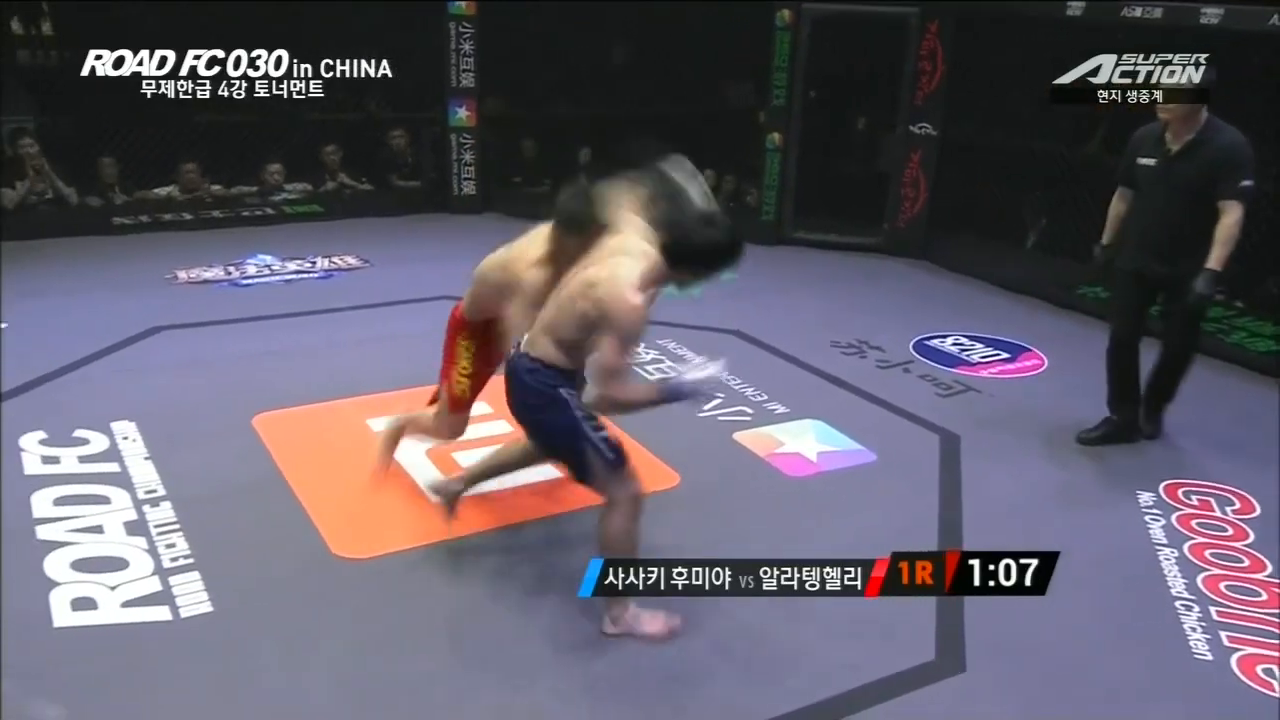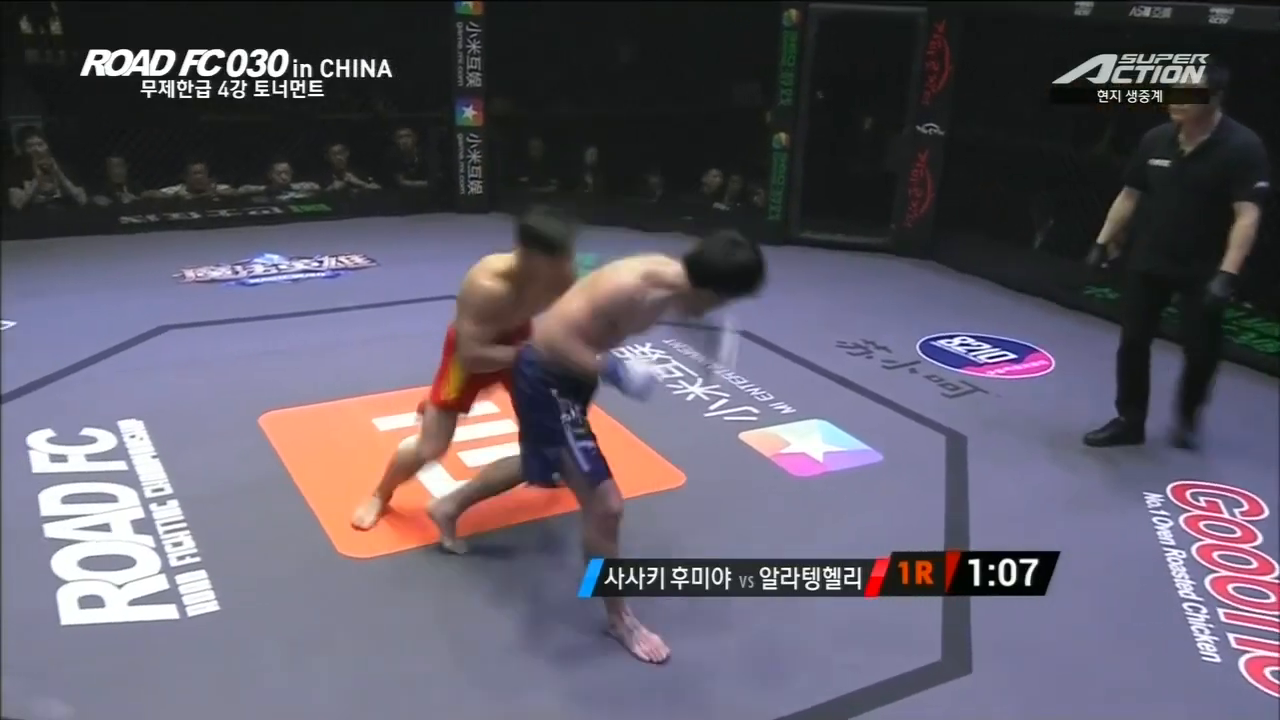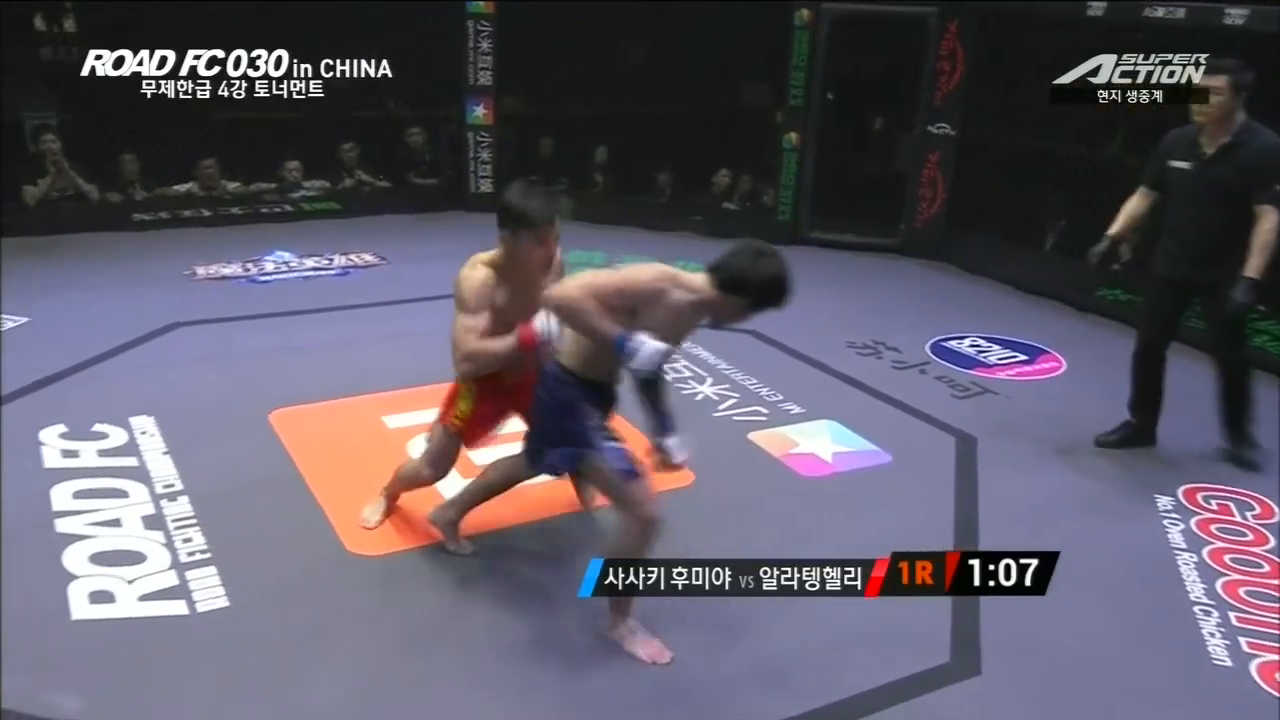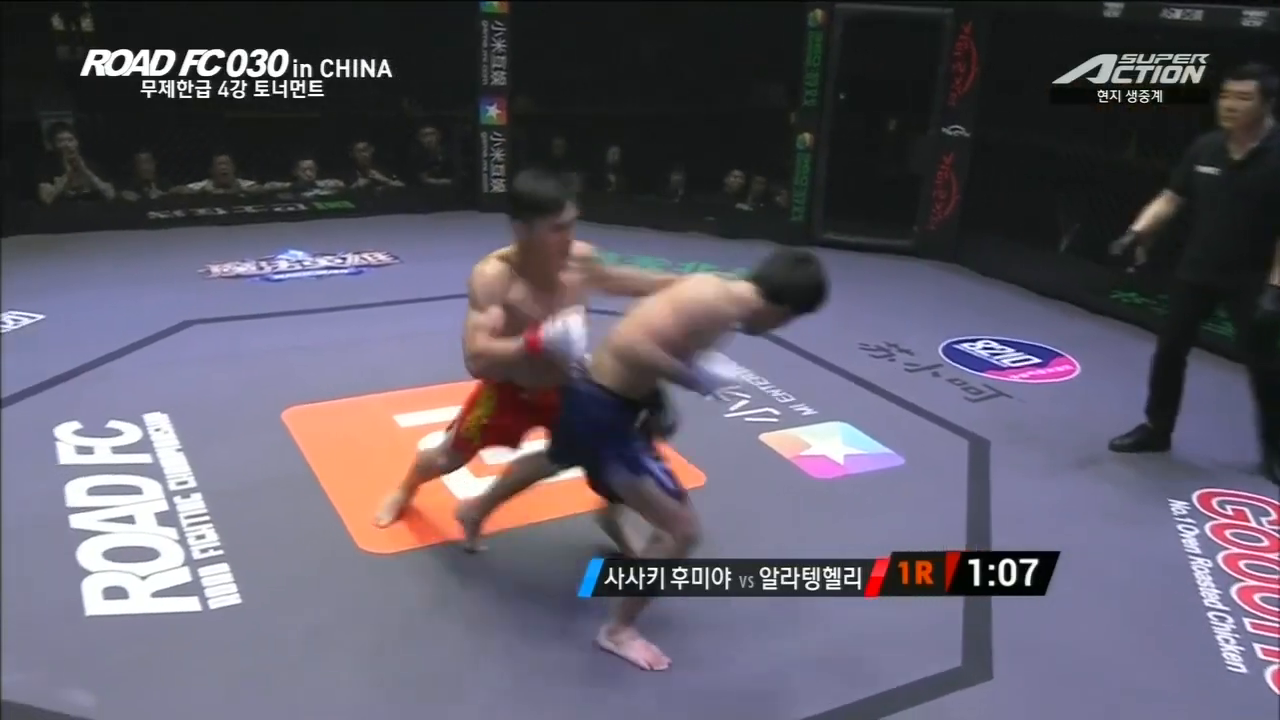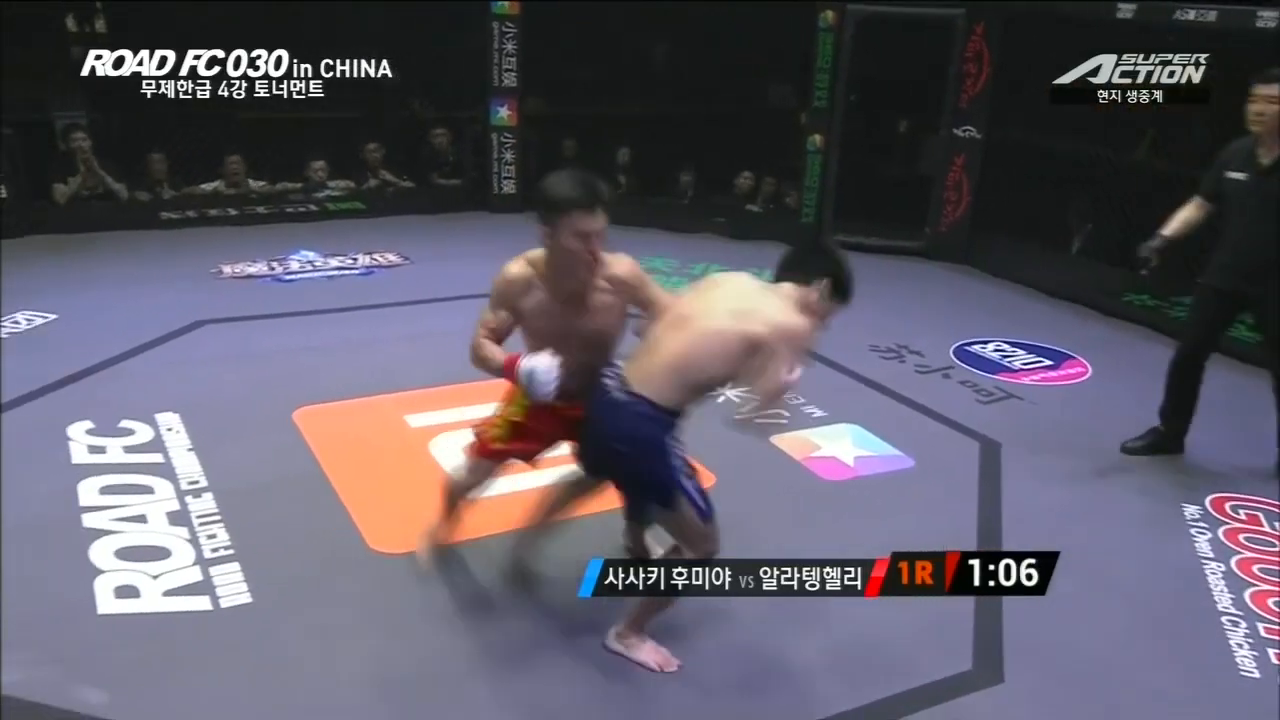
dt=0.1s
person 1, frame 1
left shoulder: (633, 232)
right shoulder: (629, 303)
right elbow: (605, 396)
right wrist: (677, 388)
left hip: (528, 367)
right hip: (544, 384)
left knee: (548, 442)
right knee: (624, 492)
left ankle: (457, 486)
right ankle: (620, 611)
person 1, frame 2
left shoulder: (668, 273)
right shoulder: (633, 286)
right elbow: (551, 336)
right wrist: (613, 373)
left hip: (561, 377)
right hip: (545, 381)
left knee: (548, 462)
right knee: (605, 507)
right ankle: (619, 619)
person 1, frame 3
left shoulder: (692, 297)
right shoulder: (659, 285)
right elbow: (562, 295)
left wrist: (665, 428)
right wrist: (625, 344)
left hip: (587, 387)
right hip: (569, 392)
left knee: (534, 463)
right knee: (644, 514)
left ankle: (448, 513)
right ankle: (620, 621)
person 1, frame 4
left shoulder: (716, 293)
right shoulder: (711, 300)
right elbow: (629, 342)
right wrist: (694, 375)
left hip: (587, 389)
right hip: (601, 409)
left knee: (558, 460)
right knee: (682, 531)
right ankle: (618, 629)
person 1, frame 5
left shoulder: (728, 280)
right shoulder: (796, 326)
left elbow: (656, 329)
right wrist: (784, 380)
left hip: (609, 399)
right hip: (640, 424)
right knee: (702, 545)
right ankle: (628, 633)
person 2, frame 1
left shoulder: (1228, 146)
right shoulder: (1143, 139)
left elbow: (1231, 214)
left wrist: (1211, 271)
right wrist: (1107, 242)
left hip: (1187, 268)
right hip: (1135, 260)
left knee: (1180, 346)
right knee: (1122, 339)
left ankle: (1154, 406)
right ankle: (1123, 418)
person 2, frame 2
left shoulder: (1242, 146)
right shoulder: (1156, 140)
left elbow: (1247, 215)
right elbow: (1129, 195)
left wrist: (1226, 273)
right wrist: (1103, 240)
left hip: (1203, 269)
right hip: (1149, 262)
left knee: (1202, 349)
right knee: (1133, 340)
left ankle: (1187, 414)
right ankle: (1130, 420)
person 2, frame 3
right shoulder: (1175, 142)
right elbow: (1145, 194)
right wrist: (1112, 236)
left hip: (1224, 274)
right hip: (1171, 266)
left knee: (1231, 357)
right knee: (1149, 345)
left ankle: (1239, 436)
right ankle: (1141, 424)
person 2, frame 4
right shoulder: (1204, 148)
right elbow: (1171, 198)
right wrist: (1135, 232)
right hip: (1199, 270)
right knee: (1170, 349)
right ankle: (1156, 429)
person 2, frame 5
right shoulder: (1234, 155)
right elbow: (1200, 205)
right wrist: (1164, 237)
right hip: (1225, 277)
right knee: (1189, 354)
right ankle: (1170, 431)
person 3, frame 1
left shoulder: (555, 236)
right shoulder: (529, 275)
left hip: (506, 314)
right hip: (476, 327)
right knee: (450, 428)
right ankle: (397, 430)
person 3, frame 2
left shoulder: (559, 271)
right shoulder: (487, 285)
right elbow: (471, 356)
left hip: (519, 343)
right hip: (472, 351)
right knee: (428, 450)
right ankle: (380, 494)
person 3, frame 3
left shoulder: (552, 261)
right shoulder: (477, 279)
right elbow: (466, 360)
right wrist: (531, 336)
left hip: (531, 374)
right hip: (483, 381)
right knee: (432, 470)
right ankle: (387, 495)
person 3, frame 4
left shoulder: (580, 258)
right shoulder: (492, 277)
left elbow: (630, 284)
right elbow: (477, 361)
right wrist: (541, 340)
left hip: (562, 389)
right hip: (507, 392)
right knee: (444, 460)
right ankle: (405, 490)
person 3, frame 5
left shoulder: (621, 274)
right shoulder: (518, 278)
right elbow: (481, 348)
right wrist: (517, 367)
right hip: (540, 400)
right knee: (471, 479)
right ankle: (443, 521)
